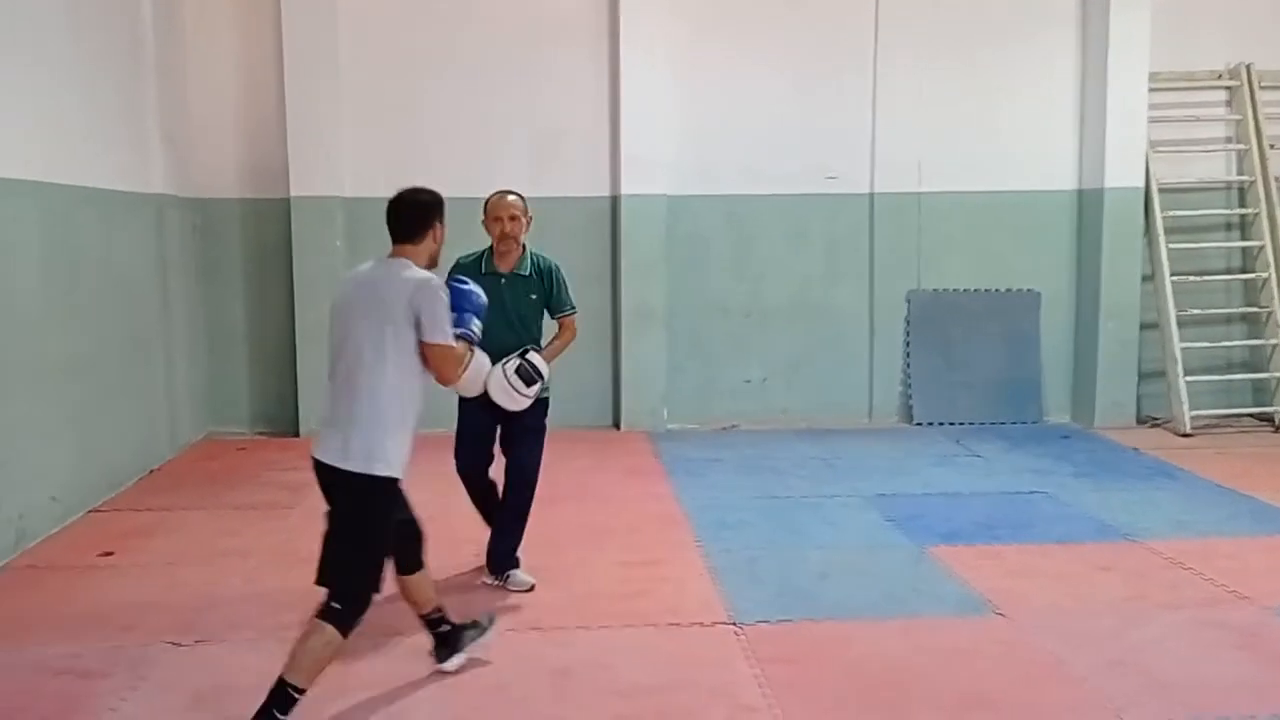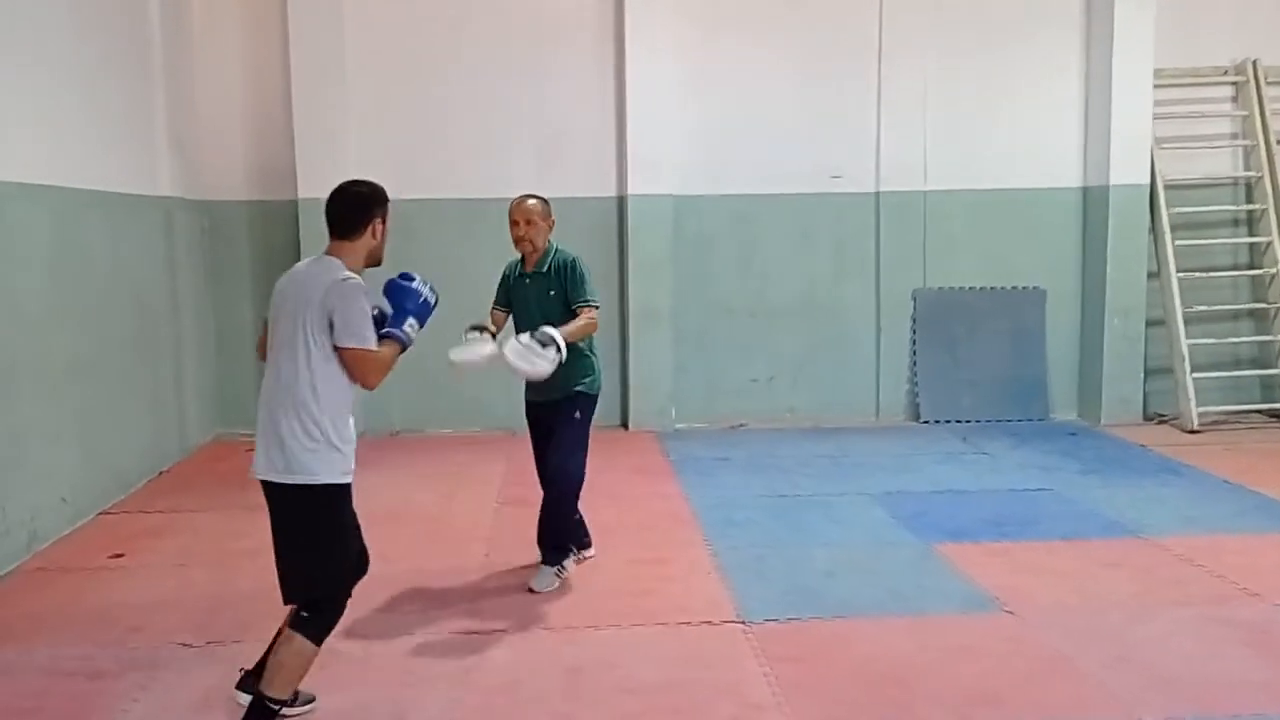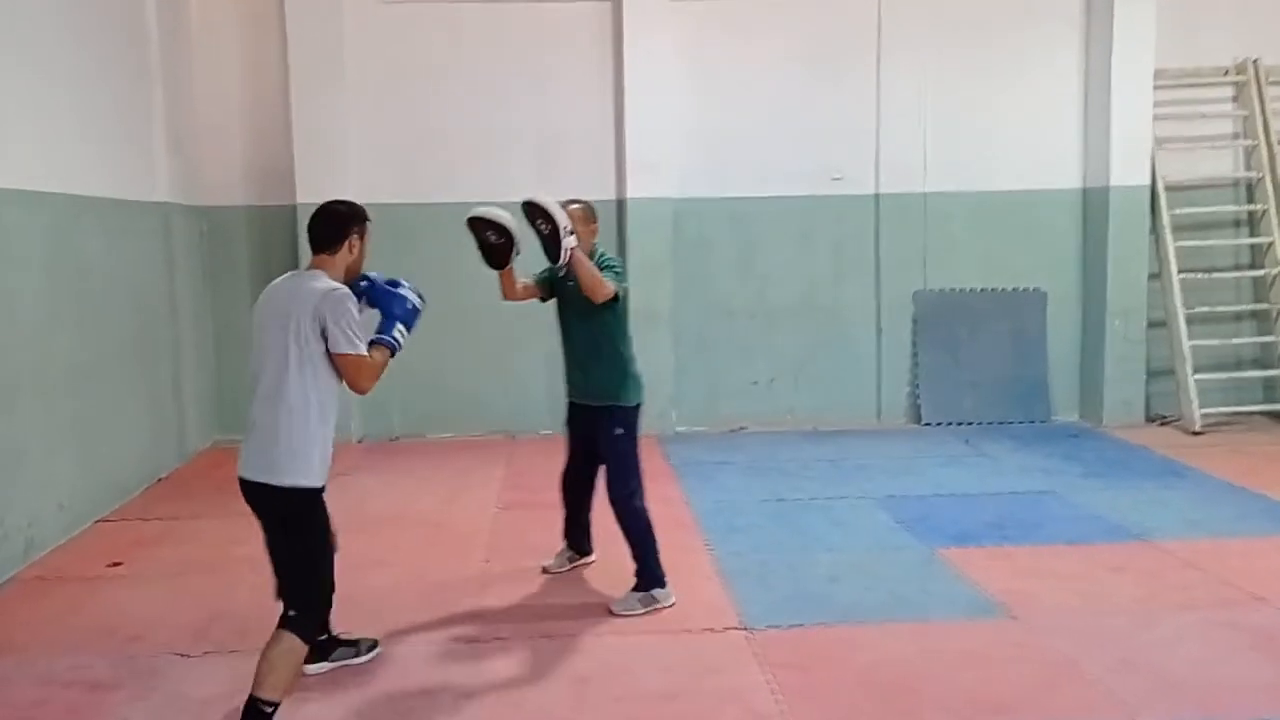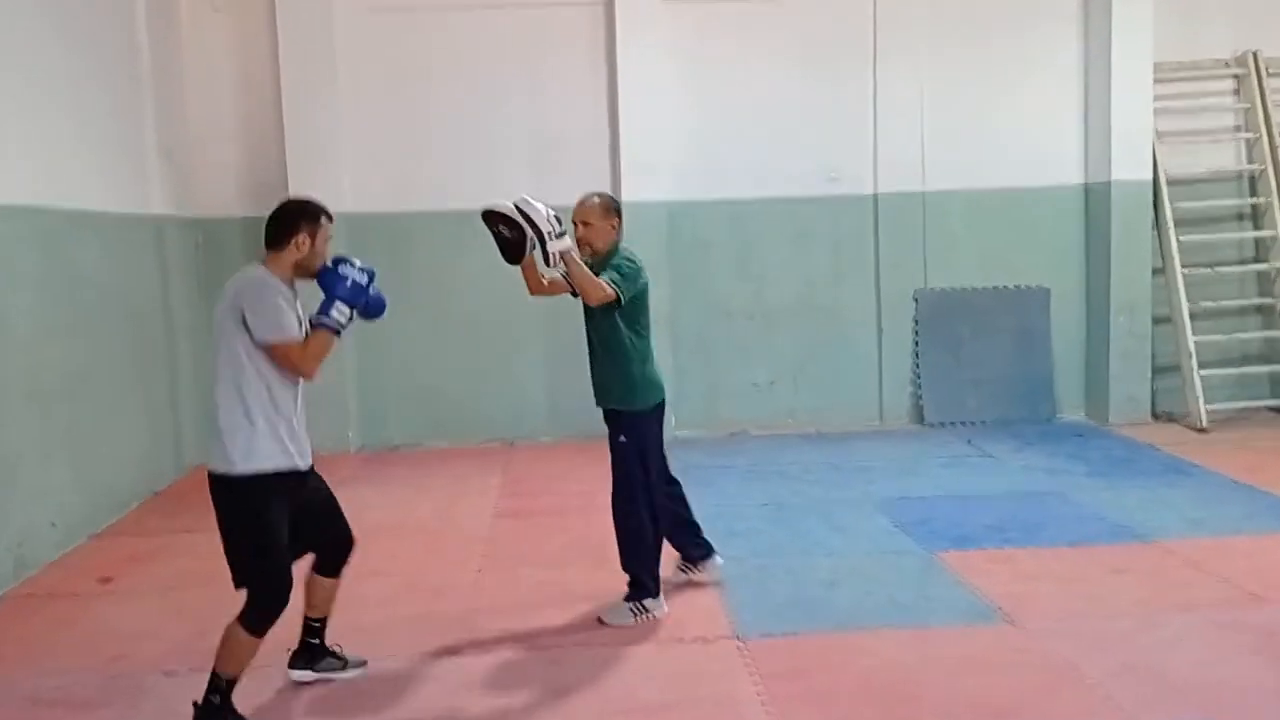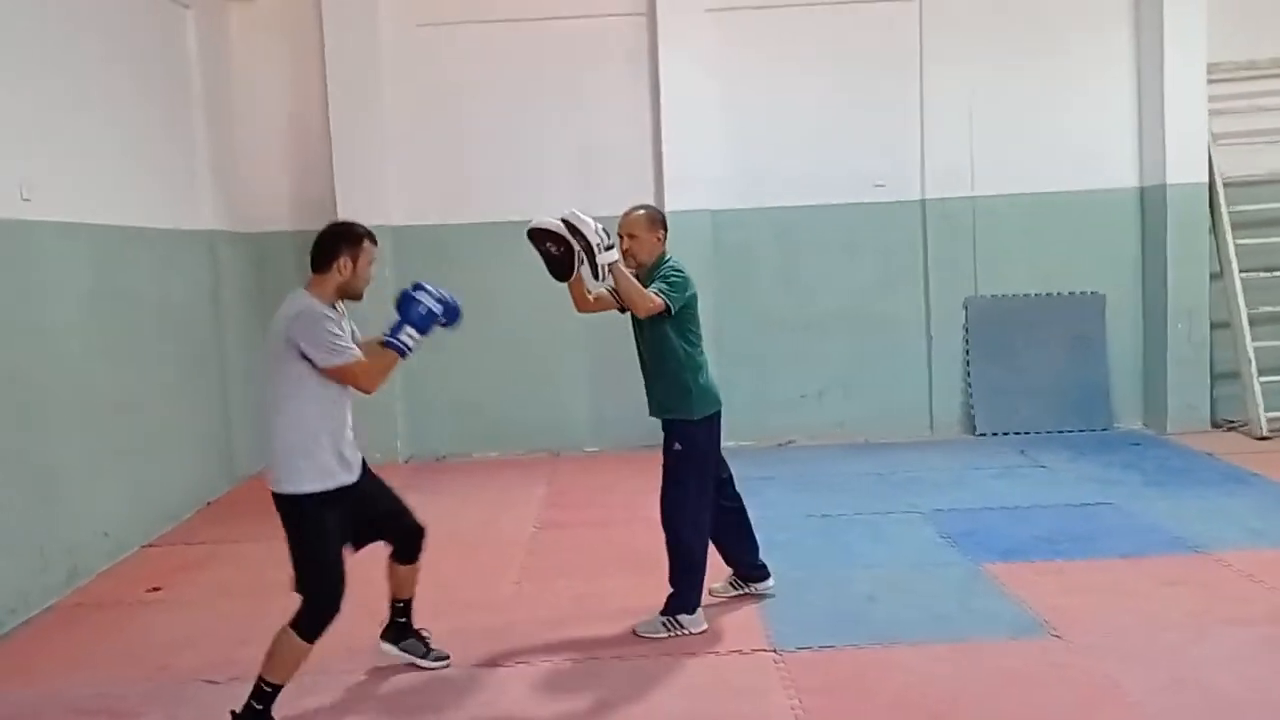
dt=0.4s
person 1, frame 1
left shoulder: (354, 282)
right shoulder: (425, 288)
right elbow: (446, 370)
right wrist: (468, 325)
left hip: (337, 453)
right hip: (367, 464)
left knee: (406, 544)
right knee: (348, 598)
left ankle: (446, 637)
person 1, frame 2
left shoulder: (295, 277)
right shoulder: (343, 287)
left elbow: (266, 348)
right elbow: (368, 373)
right wrist: (406, 322)
left hip: (288, 462)
right hip: (311, 470)
left knee: (347, 566)
right knee: (323, 601)
left ankle: (265, 675)
person 1, frame 3
left shoulder: (277, 291)
right shoulder: (332, 296)
right elbow: (362, 378)
left wrist: (357, 308)
right wrist: (397, 323)
left hip: (264, 465)
right hip: (288, 473)
left knee: (317, 560)
right knee: (306, 601)
left ankle: (321, 644)
person 1, frame 4
left shoulder: (274, 289)
right shoulder: (258, 288)
left elbow: (296, 354)
right elbow: (303, 363)
left wrist: (337, 306)
right wrist: (340, 306)
left hip: (287, 461)
right hip: (250, 472)
left knee: (337, 542)
right knee: (270, 595)
left ankle: (310, 650)
person 1, frame 5
left shoulder: (330, 310)
right shoulder: (306, 317)
left elbow: (362, 357)
right elbow: (366, 378)
left wrist: (418, 318)
right wrist: (412, 326)
left hip: (346, 470)
right hip: (308, 487)
left knee: (410, 535)
right knee: (322, 604)
left ankle: (400, 630)
person 2, frame 1
left shoulder: (545, 270)
right shoulder: (466, 269)
left elbow: (569, 326)
left wrist: (539, 360)
left knee: (522, 476)
right knee: (470, 466)
left ankle: (502, 563)
right ankle: (502, 535)
person 2, frame 2
left shoulder: (569, 265)
right shoulder: (511, 274)
left elbow: (590, 320)
right elbow: (497, 319)
left wrist: (557, 337)
right wrist: (482, 334)
left hip: (576, 385)
right hip: (536, 388)
left knee: (564, 469)
right knee: (549, 473)
left ankle: (556, 556)
right ankle: (577, 542)
person 2, frame 3
left shoulder: (607, 266)
right shoulder: (559, 274)
left elbow: (602, 293)
right elbow: (515, 292)
left wrist: (571, 248)
right wrist: (505, 263)
left hip: (617, 397)
right hip: (582, 396)
left knee: (624, 489)
right knee: (575, 478)
left ankle: (653, 584)
right ankle: (578, 547)
person 2, frame 4
left shoulder: (627, 266)
right shoulder: (592, 265)
left elbow: (596, 296)
right elbow: (540, 287)
left wrist: (564, 249)
right wrist: (525, 252)
left hip: (636, 399)
right hip: (624, 398)
left knee: (632, 494)
right knee: (655, 484)
left ankle: (646, 596)
right ankle: (699, 555)
person 2, frame 5
left shoulder: (674, 276)
right shoulder: (636, 279)
left elbow: (644, 306)
right elbow: (587, 304)
left wrist: (611, 262)
right wrist: (571, 267)
left hip: (692, 410)
right hip: (687, 408)
left knee: (681, 507)
right knee: (717, 492)
left ankle: (684, 611)
right ankle: (752, 573)
